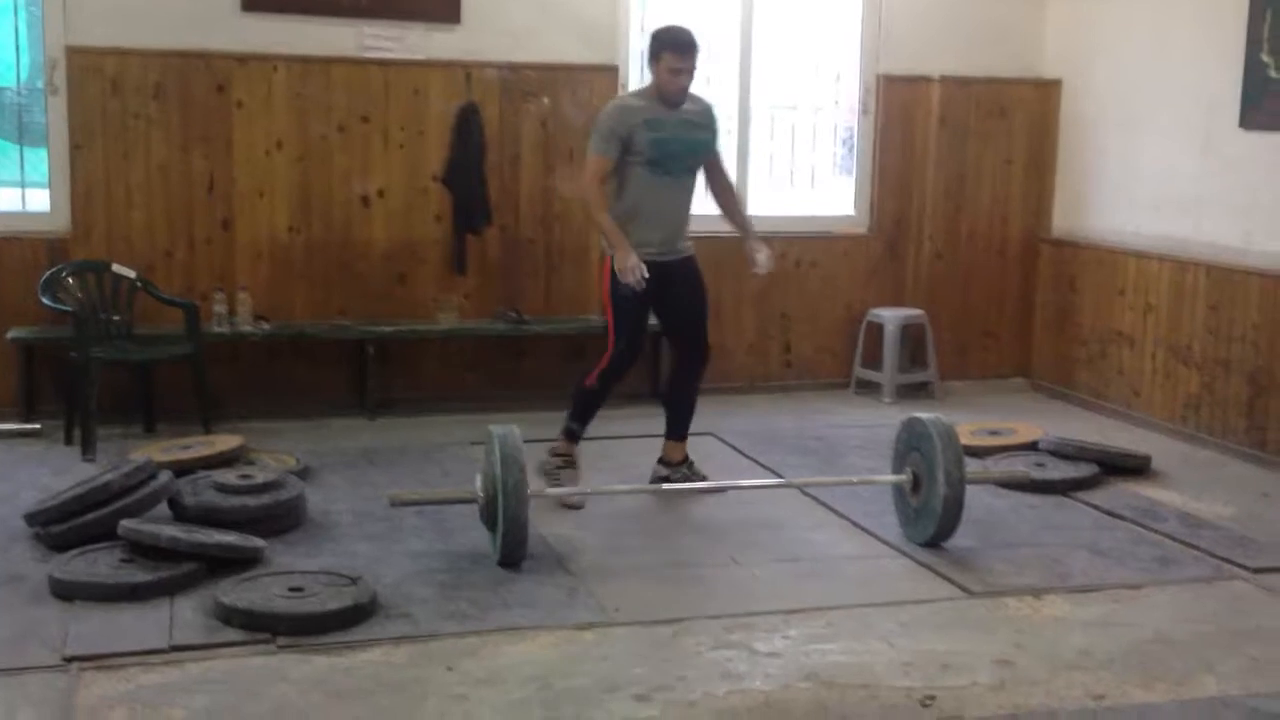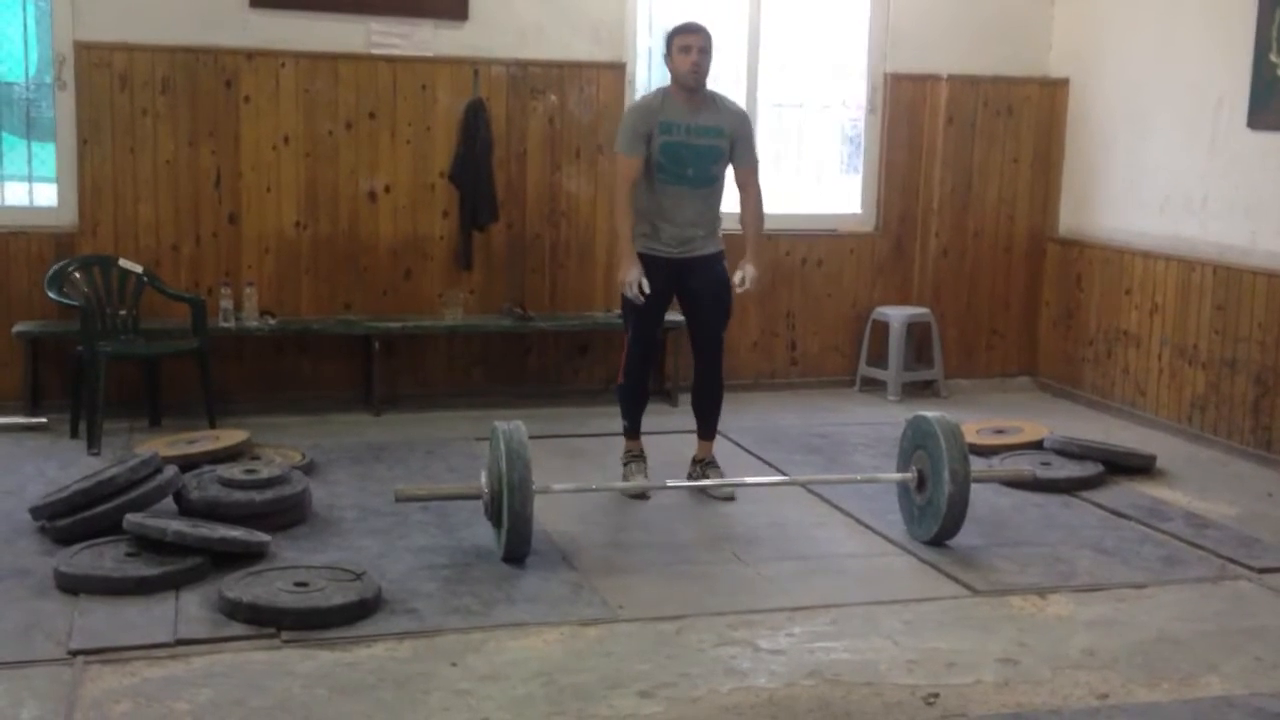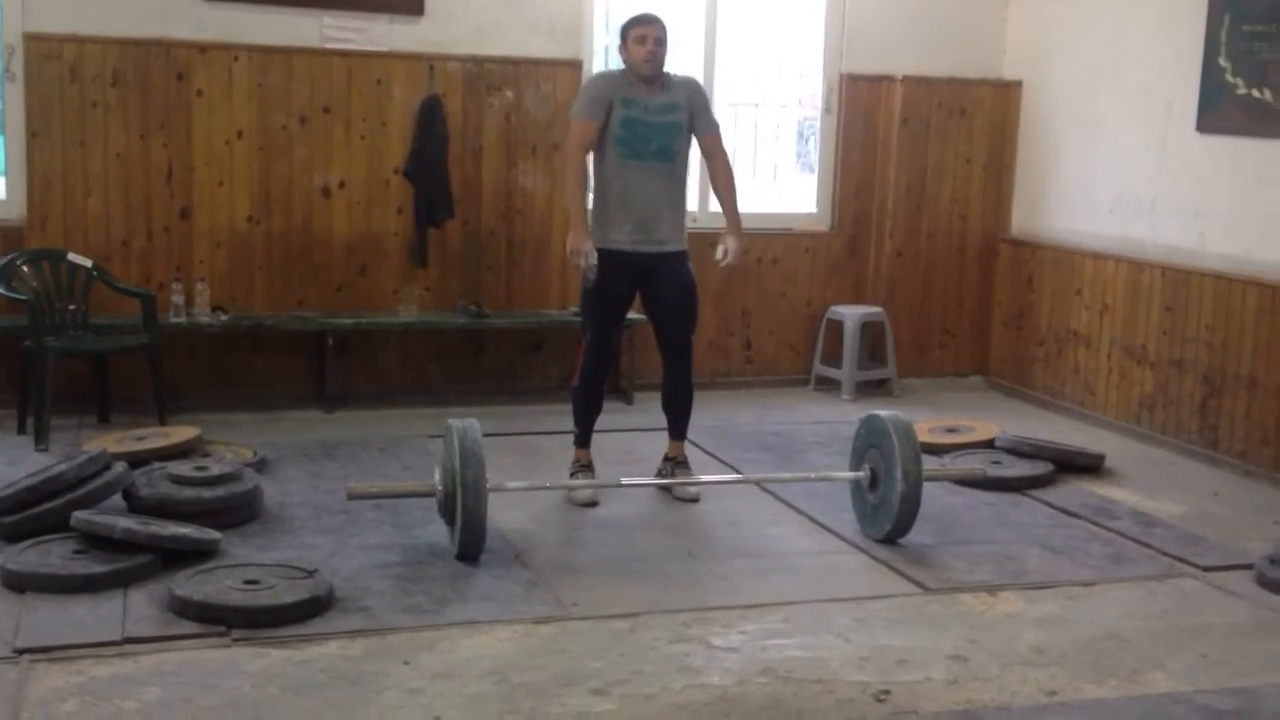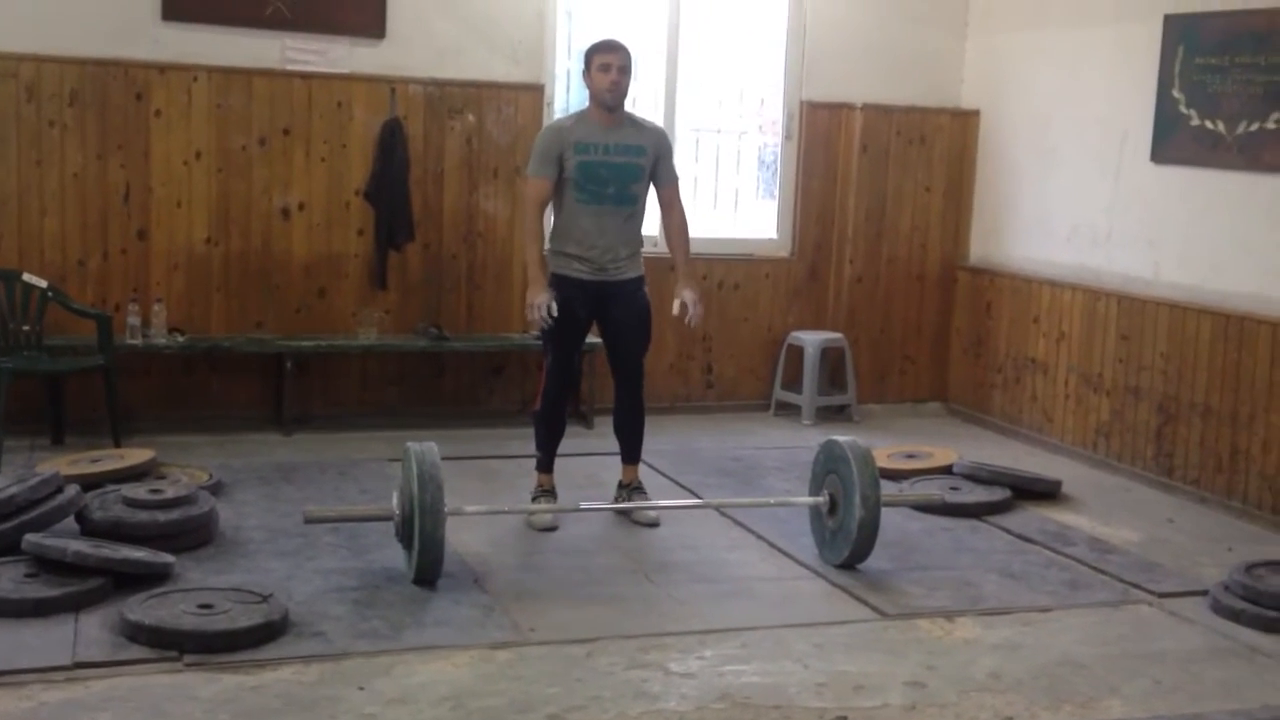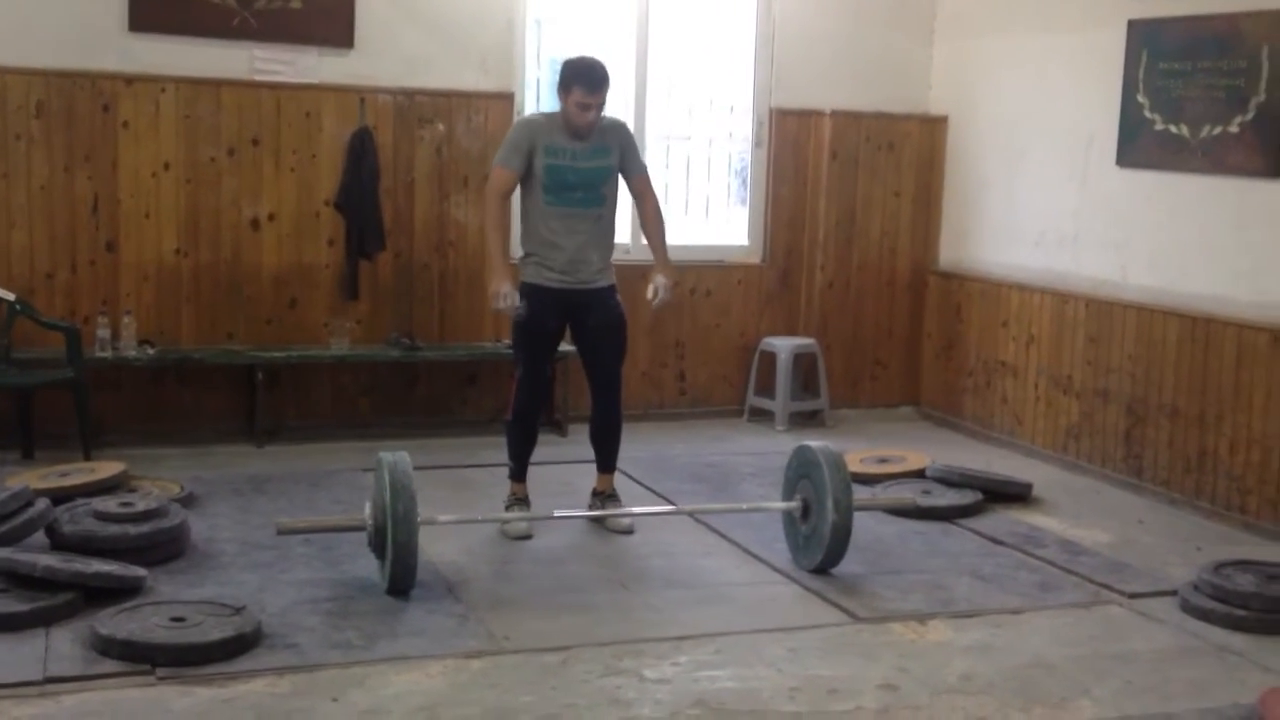
dt=1s
person 1, frame 1
left shoulder: (702, 114)
right shoulder: (623, 113)
left elbow: (718, 179)
right elbow: (593, 185)
left wrist: (750, 236)
right wrist: (622, 248)
left hip: (678, 258)
right hip: (632, 258)
left knee: (693, 355)
right knee: (619, 357)
left ankle: (674, 461)
right ankle: (561, 454)
person 1, frame 2
left shoulder: (733, 118)
right shoulder: (644, 113)
left elbow: (749, 189)
right elbow: (625, 188)
left wrist: (750, 257)
right wrist: (628, 259)
left hip: (706, 256)
right hip: (651, 254)
left knee: (710, 357)
right knee: (640, 353)
left ankle: (704, 458)
right ankle: (633, 451)
person 1, frame 3
left shoulder: (688, 92)
right shoulder: (604, 87)
left elbow: (717, 158)
right elbow: (576, 154)
left wrist: (732, 227)
right wrist: (578, 227)
left hip: (670, 250)
right hip: (612, 248)
left knee: (679, 355)
right knee: (597, 355)
left ankle: (674, 459)
right ankle: (581, 461)
person 1, frame 4
left shoulder: (652, 138)
right shoulder: (558, 135)
left elbow: (672, 209)
right elbow: (535, 210)
left wrist: (684, 280)
right wrist: (537, 281)
left hip: (626, 280)
right hip: (569, 278)
left knee: (630, 383)
right knee: (558, 382)
left ankle: (630, 483)
right ankle: (543, 486)
person 1, frame 5
left shoulder: (617, 135)
right shoulder: (530, 132)
left elbow: (645, 198)
right elbow: (495, 197)
left wrist: (661, 265)
right wrist: (498, 270)
left hip: (599, 287)
right hip: (540, 286)
left knee: (608, 391)
right knee: (530, 392)
left ankle: (604, 492)
right ankle: (517, 496)
